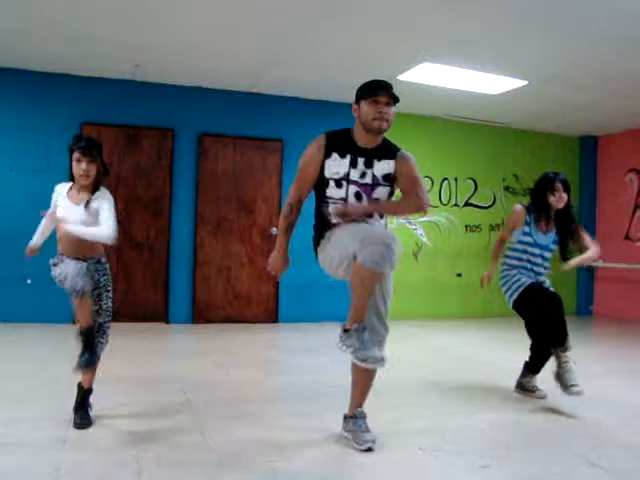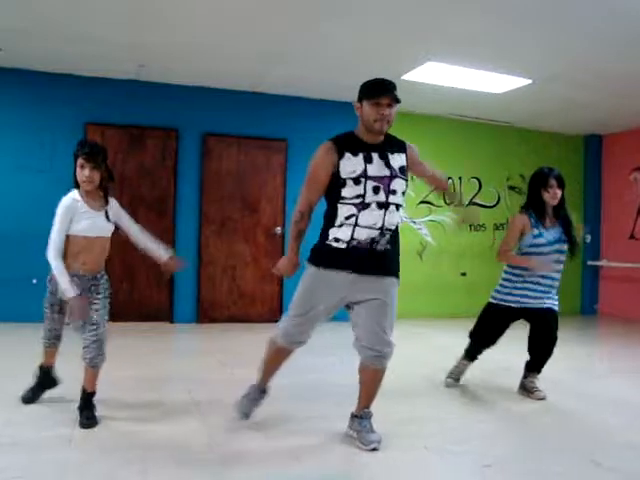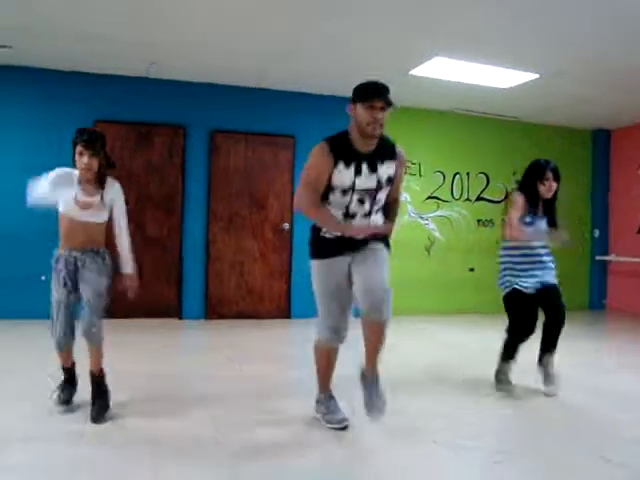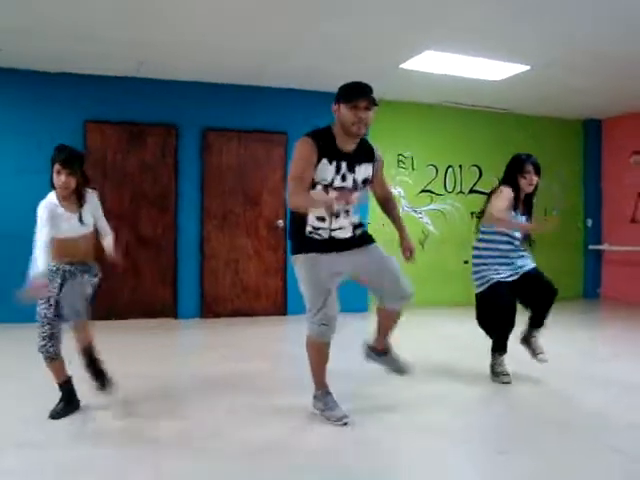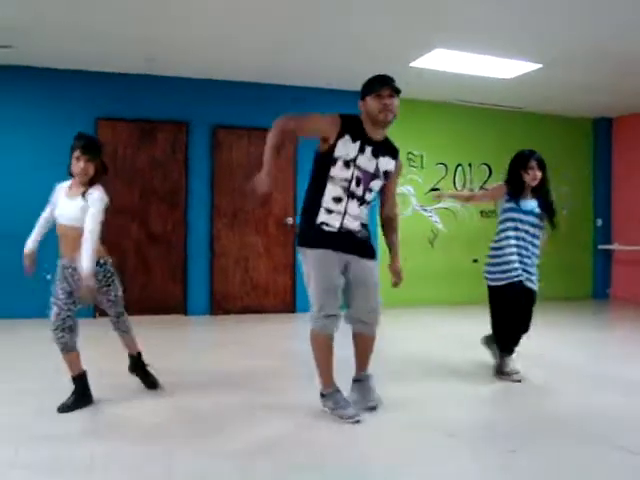
dt=0.3s
person 1, frame 1
left shoulder: (399, 159)
right shoulder: (325, 145)
left elbow: (420, 202)
right elbow: (295, 198)
left wrist: (366, 208)
right wrist: (280, 247)
left hip: (375, 259)
right hip: (334, 244)
left knee: (375, 337)
right knee: (381, 241)
left ankle: (354, 417)
right ankle: (352, 329)
person 1, frame 2
left shoulder: (405, 152)
right shoulder: (333, 150)
left elbow: (434, 178)
right elbow: (306, 203)
right wrist: (291, 252)
left hip: (381, 270)
right hip: (331, 263)
left knee: (378, 347)
right knee: (293, 330)
left ankle: (361, 418)
right ankle: (259, 387)
person 1, frame 3
left shoulder: (395, 155)
right shoulder: (327, 152)
right elbow: (302, 202)
left wrist: (384, 231)
right wrist: (347, 228)
left hip: (370, 246)
right hip: (330, 249)
left knee: (376, 297)
right knee: (332, 328)
left ankle: (370, 374)
right ankle: (324, 398)
person 1, frame 4
left shoulder: (370, 154)
right shoulder: (311, 146)
left elbow: (384, 195)
right elbow: (294, 198)
left wrist: (403, 234)
right wrist: (327, 202)
left hip: (357, 242)
right hip: (314, 248)
left knee: (398, 292)
right knee: (322, 320)
left ankle: (380, 348)
right ankle: (322, 394)
person 1, frame 5
left shoulder: (392, 157)
right shoulder: (336, 127)
left elbow: (388, 212)
right elbow: (283, 125)
left wrist: (395, 257)
right wrist: (268, 166)
left hip: (359, 244)
right hip: (320, 240)
left knee: (366, 316)
right knee: (325, 315)
left ankle: (362, 379)
right ankle: (329, 391)
person 2, frame 1
left shoulder: (103, 197)
right shoulder: (60, 191)
left elbow: (108, 235)
right elbow: (50, 218)
left wrist: (66, 226)
right wrist: (36, 242)
left hip: (97, 267)
right hip: (65, 265)
left knee: (101, 332)
right knee: (80, 277)
left ankle: (82, 402)
right ankle: (86, 340)
person 2, frame 2
left shoulder: (111, 203)
right shoulder: (69, 203)
left elbow: (135, 232)
right elbow: (53, 252)
left wrist: (165, 255)
right wrist: (70, 292)
left hip: (96, 282)
right hip: (65, 280)
left knee: (94, 344)
right knee: (52, 333)
left ankle: (87, 402)
right ankle: (45, 376)
person 2, frame 3
left shoulder: (112, 188)
right shoulder: (63, 177)
left elbow: (121, 230)
right elbow: (35, 192)
left wrist: (129, 269)
right wrist: (72, 199)
left hip: (96, 259)
right hip: (65, 259)
left knee: (90, 320)
right knee: (61, 327)
left ankle: (99, 388)
right ankle: (68, 378)
person 2, frame 4
left shoulder: (90, 198)
right shoulder: (47, 206)
left elbow: (102, 226)
right elbow: (42, 242)
left wrist: (109, 244)
right wrist: (39, 276)
left hip: (85, 269)
right hip: (54, 272)
right knee: (45, 336)
left ankle: (90, 357)
right ankle: (68, 396)
person 2, frame 5
left shoulder: (97, 194)
right shoulder: (61, 189)
left elbow: (92, 231)
right elbow: (47, 217)
left wrist: (87, 273)
right wrist: (31, 246)
left hip: (98, 267)
right hip: (67, 269)
left knee: (119, 317)
right knee: (61, 329)
left ankle: (137, 363)
right ankle: (81, 390)
person 3, frame 1
left shoulder: (566, 222)
right shoulder: (521, 213)
left elbow: (594, 250)
right elbow: (502, 239)
left wrist: (576, 261)
right wrist: (491, 268)
left hip: (538, 284)
right hip: (515, 280)
left knee: (546, 333)
right knee: (552, 303)
left ankle: (527, 380)
right ankle: (562, 361)
person 3, frame 2
left shoulder: (561, 218)
right shoulder: (523, 219)
right elbow: (503, 254)
right wrist: (534, 263)
left hip: (545, 295)
right hip: (514, 289)
left knee: (546, 340)
right knee: (486, 333)
left ankle: (529, 380)
right ankle: (465, 362)
person 3, frame 3
left shoulder: (547, 207)
right shoulder: (519, 200)
right elbow: (510, 233)
right wrist: (544, 235)
left hip: (541, 273)
right hip: (515, 275)
left knee: (556, 313)
right knee: (522, 324)
left ankle: (547, 363)
right ankle: (503, 367)
person 3, frame 4
left shoulder: (526, 202)
right shoulder: (505, 192)
right elbow: (491, 215)
right wrist: (523, 225)
left hip: (515, 262)
right hip: (490, 267)
left knee: (545, 295)
right knee: (502, 318)
left ankle: (531, 334)
right ankle: (497, 361)
person 3, frame 5
left shoulder: (542, 198)
right shoulder: (505, 190)
right elbow: (473, 197)
right wrist: (449, 194)
left hip: (527, 268)
right hip: (503, 266)
left knee: (521, 320)
right knee: (506, 315)
left ankle: (496, 341)
right ankle: (504, 362)
